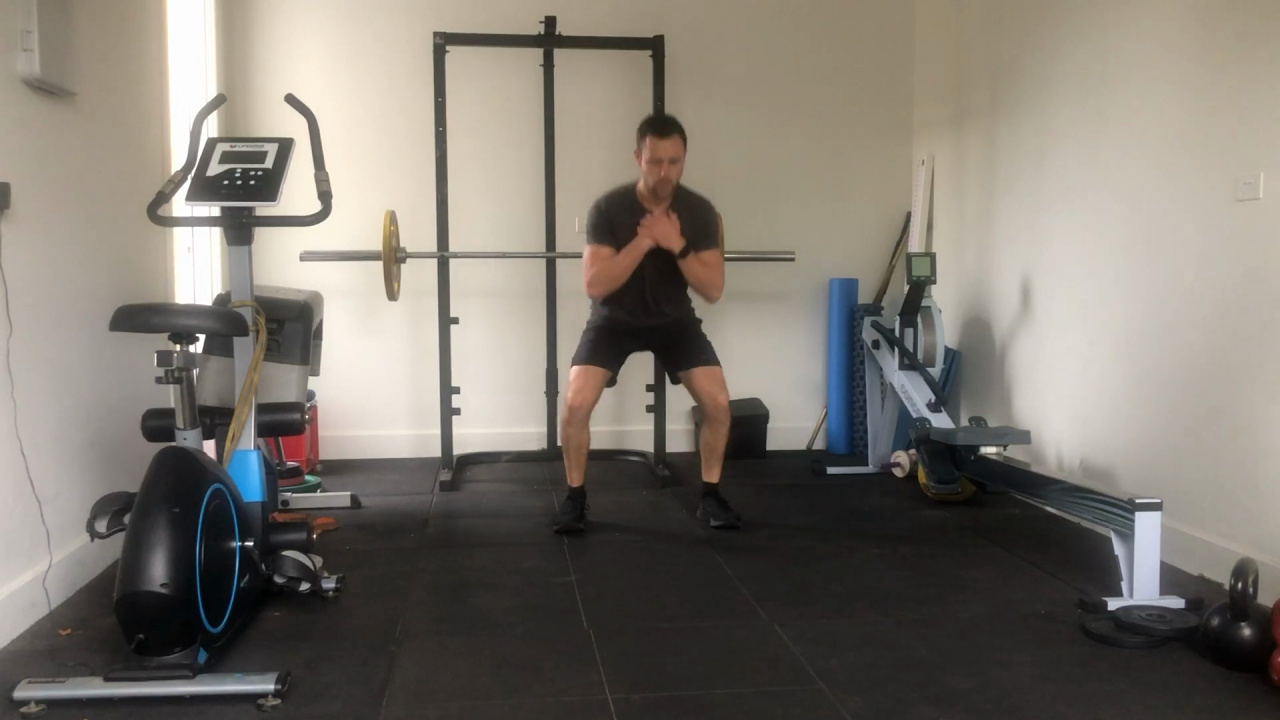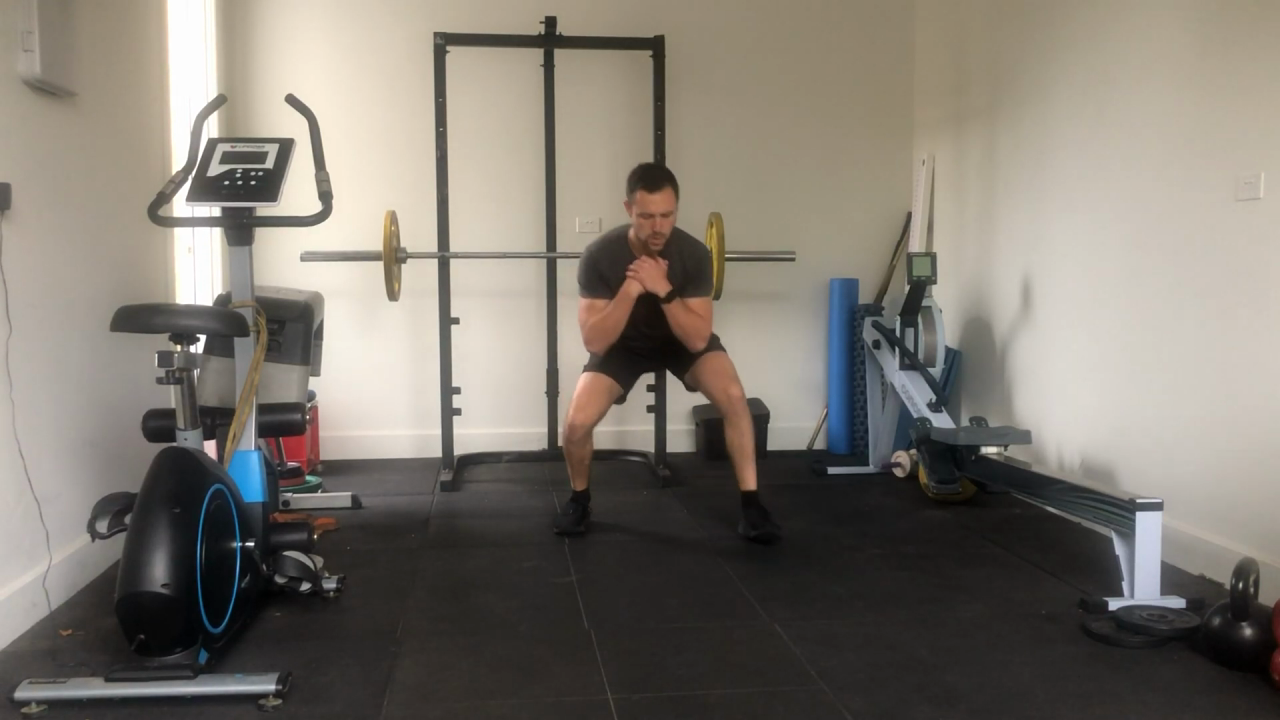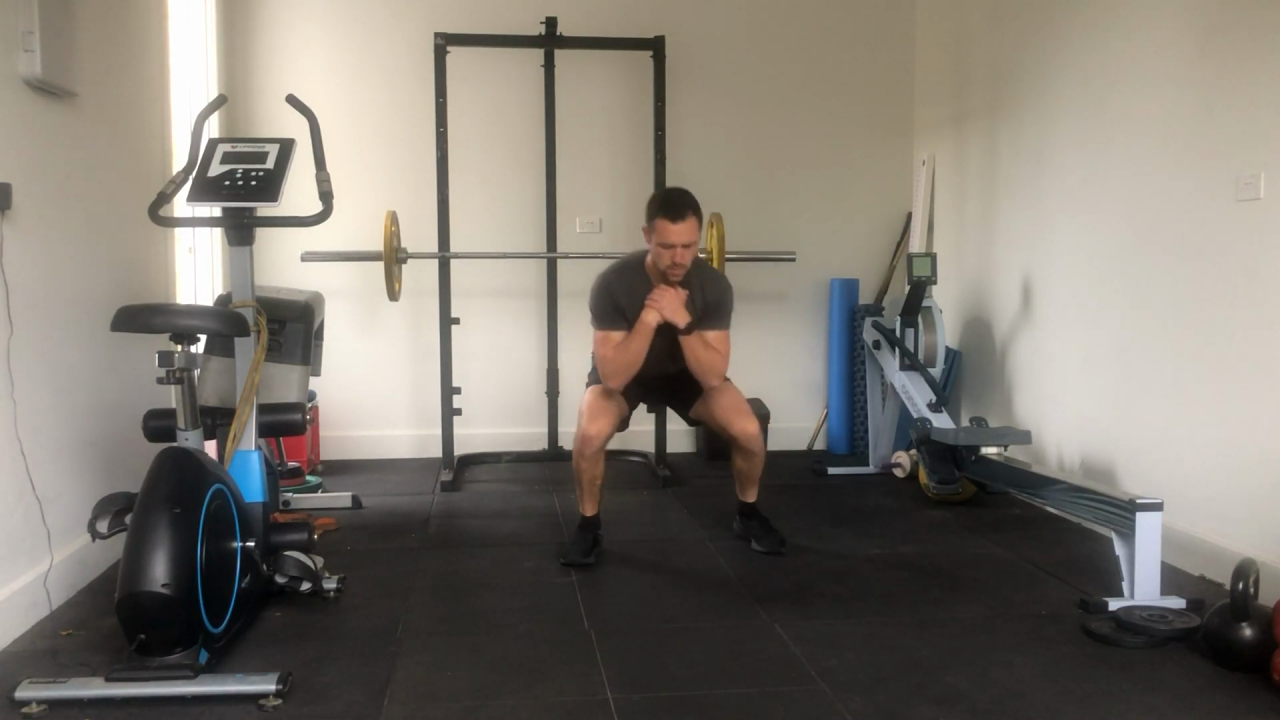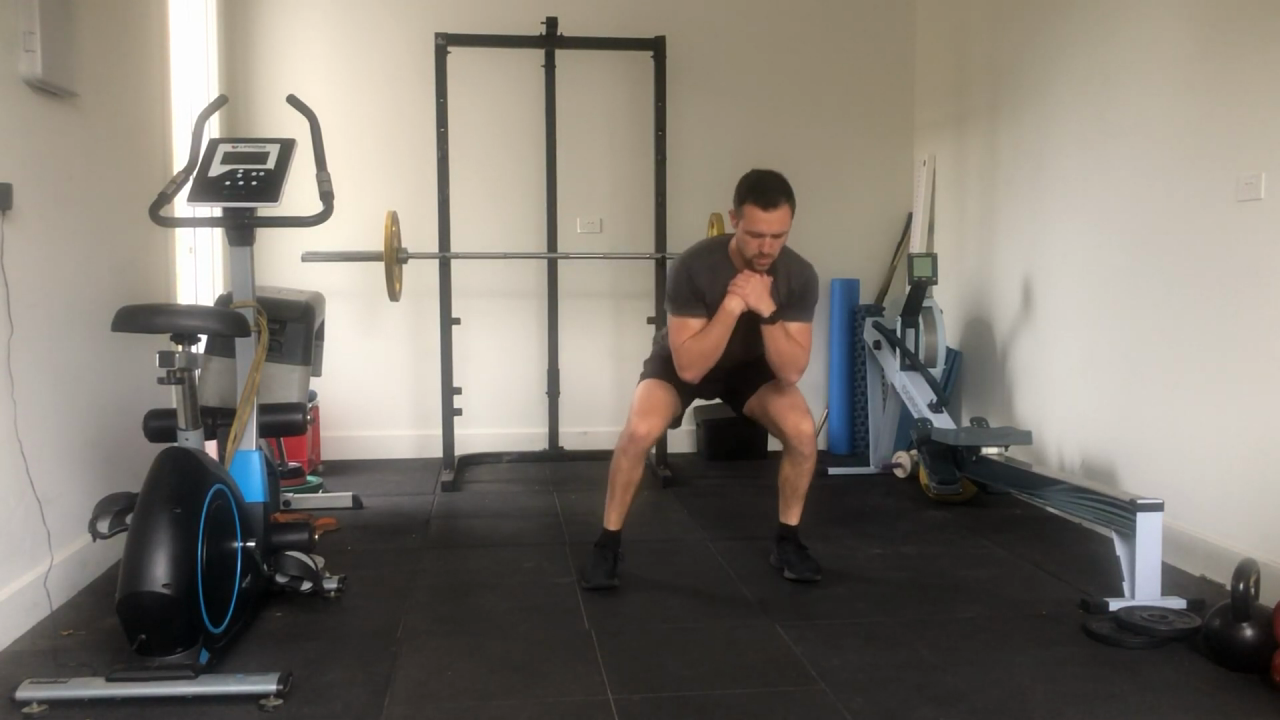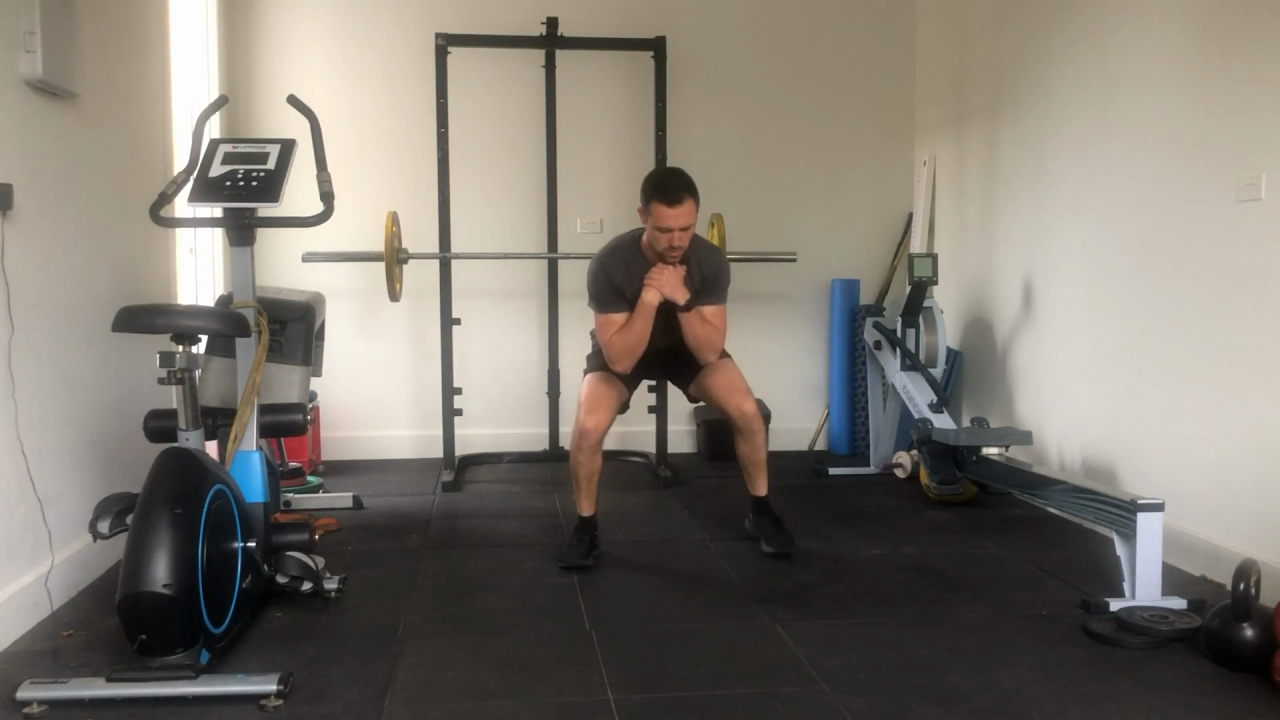
dt=1s
person 1, frame 1
left shoulder: (699, 211)
right shoulder: (609, 208)
left elbow: (713, 290)
right elbow: (594, 287)
left wrist: (678, 246)
right wrist: (643, 242)
left hip: (673, 319)
right hip: (616, 319)
left knee: (717, 401)
right knee: (576, 403)
left ankle: (710, 495)
right ankle: (575, 496)
person 1, frame 2
left shoulder: (693, 253)
right shoulder: (600, 256)
left elbow: (698, 340)
right elbow: (593, 342)
left wrist: (664, 290)
right wrist: (629, 289)
left hip: (681, 336)
right hip: (623, 342)
left knee: (732, 396)
right knee: (577, 422)
left ankle: (751, 503)
right ankle: (579, 499)
person 1, frame 3
left shoulder: (713, 286)
right shoulder: (612, 283)
left elbow: (713, 377)
right elbow: (613, 378)
left wrist: (682, 320)
right wrist: (648, 317)
left hip: (685, 369)
right hip: (622, 368)
left knee: (748, 432)
right knee: (590, 434)
left ankle: (748, 513)
right ankle: (589, 526)
person 1, frame 4
left shoulder: (800, 276)
right shoulder: (693, 267)
left elbow: (791, 372)
right elbow: (689, 368)
left wrist: (767, 310)
right wrist: (731, 306)
left hip: (750, 363)
right hip: (682, 360)
left knee: (802, 433)
right knee: (639, 431)
left ankle: (787, 538)
right ankle: (608, 543)
person 1, frame 5
left shoulder: (711, 261)
right shoulder: (610, 264)
left elbow: (709, 354)
right elbow: (619, 361)
left wrist: (682, 298)
right wrist: (648, 300)
left hip: (687, 344)
right hip: (622, 349)
left knee: (747, 412)
right knee: (588, 427)
left ankle: (761, 509)
right ankle: (586, 527)
